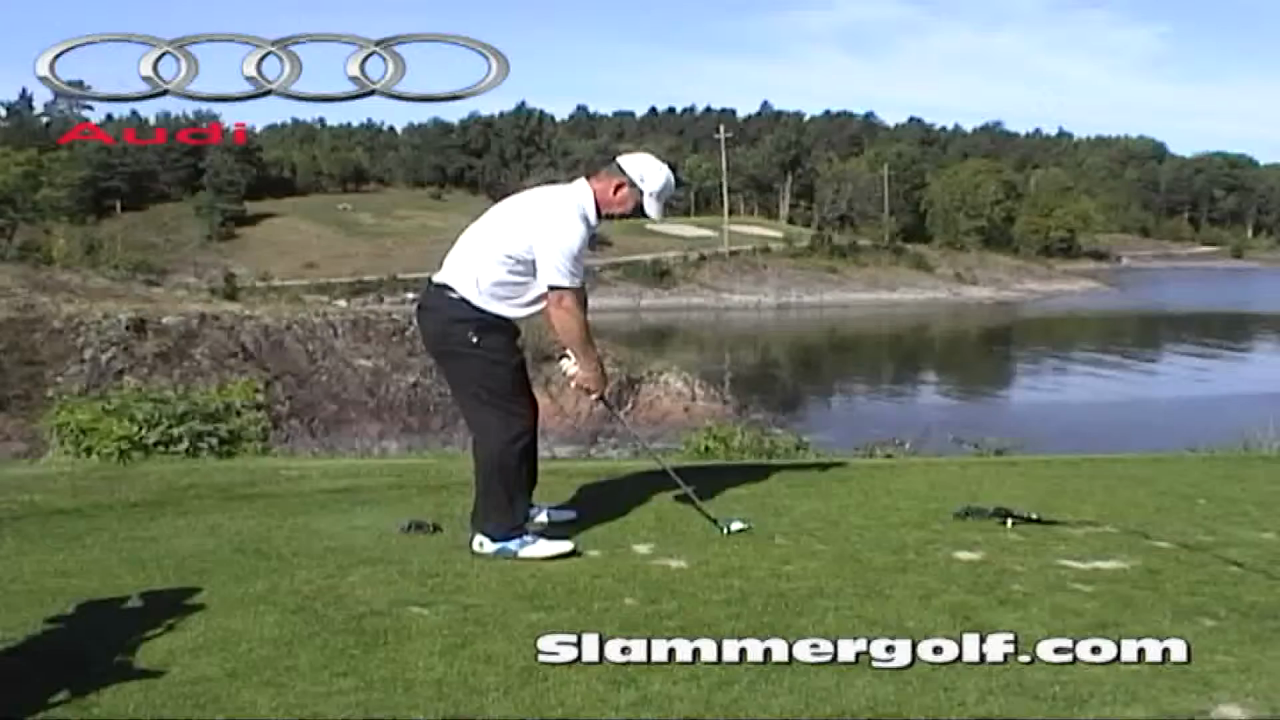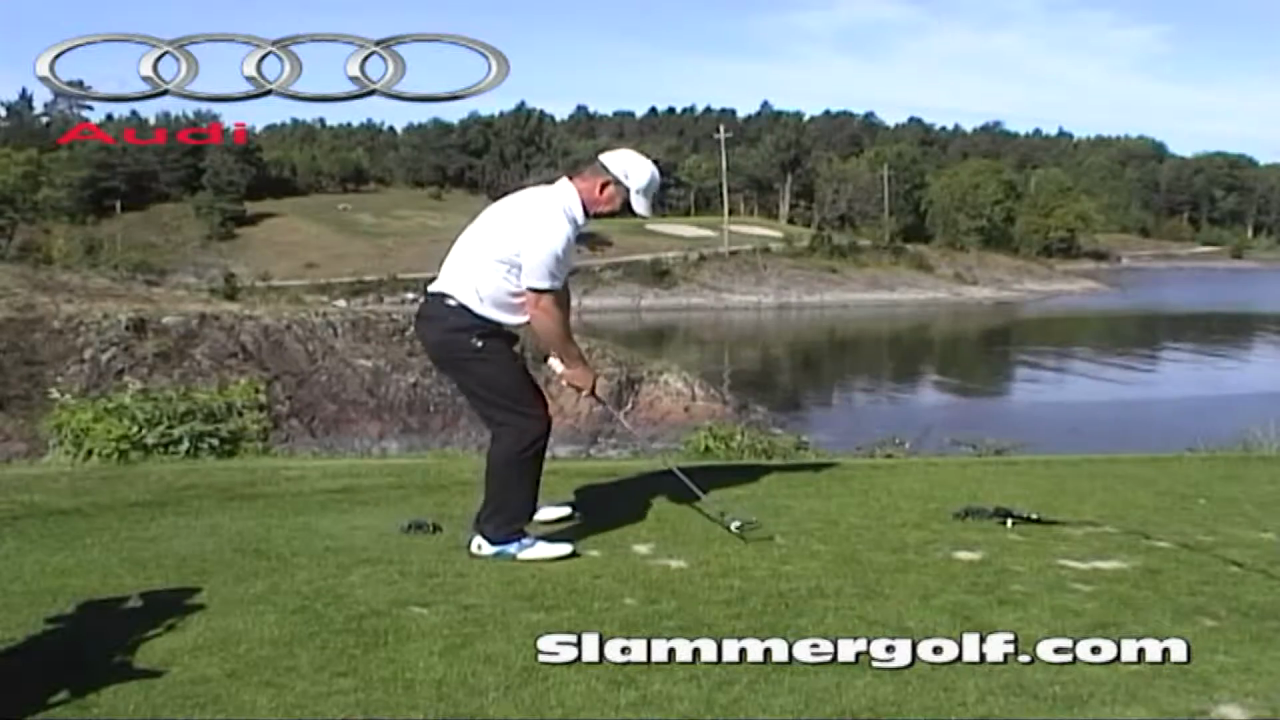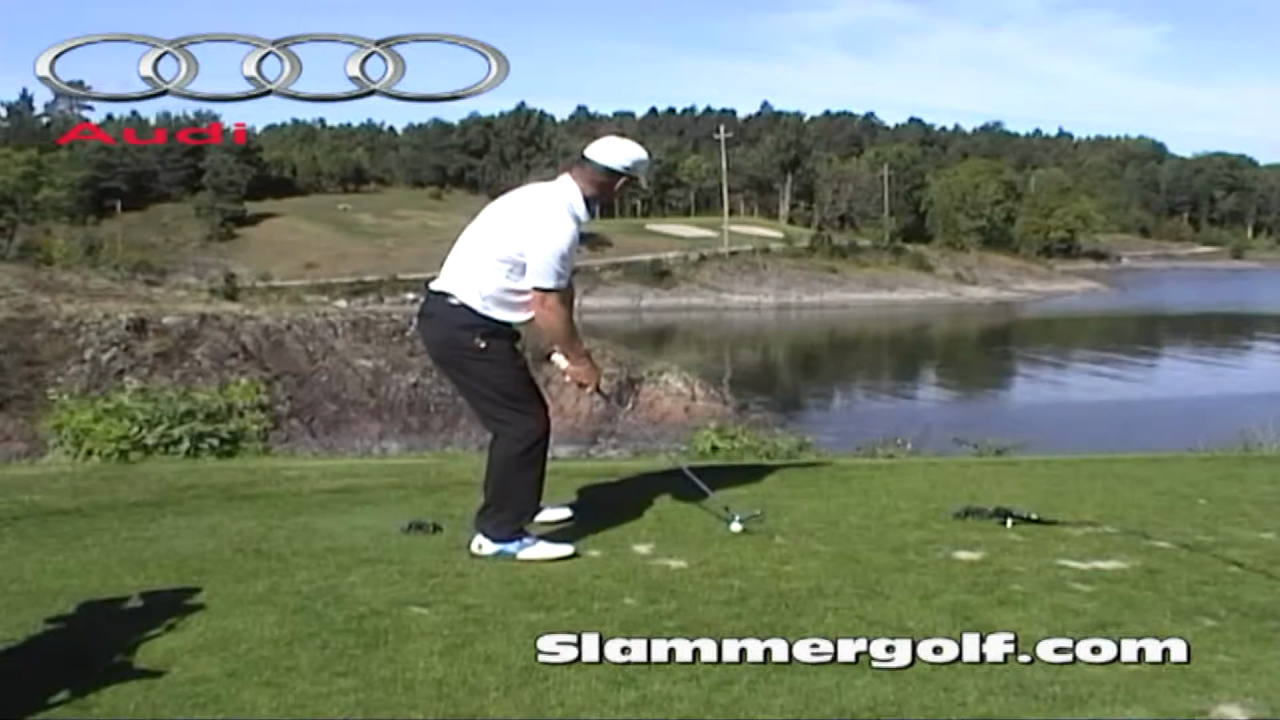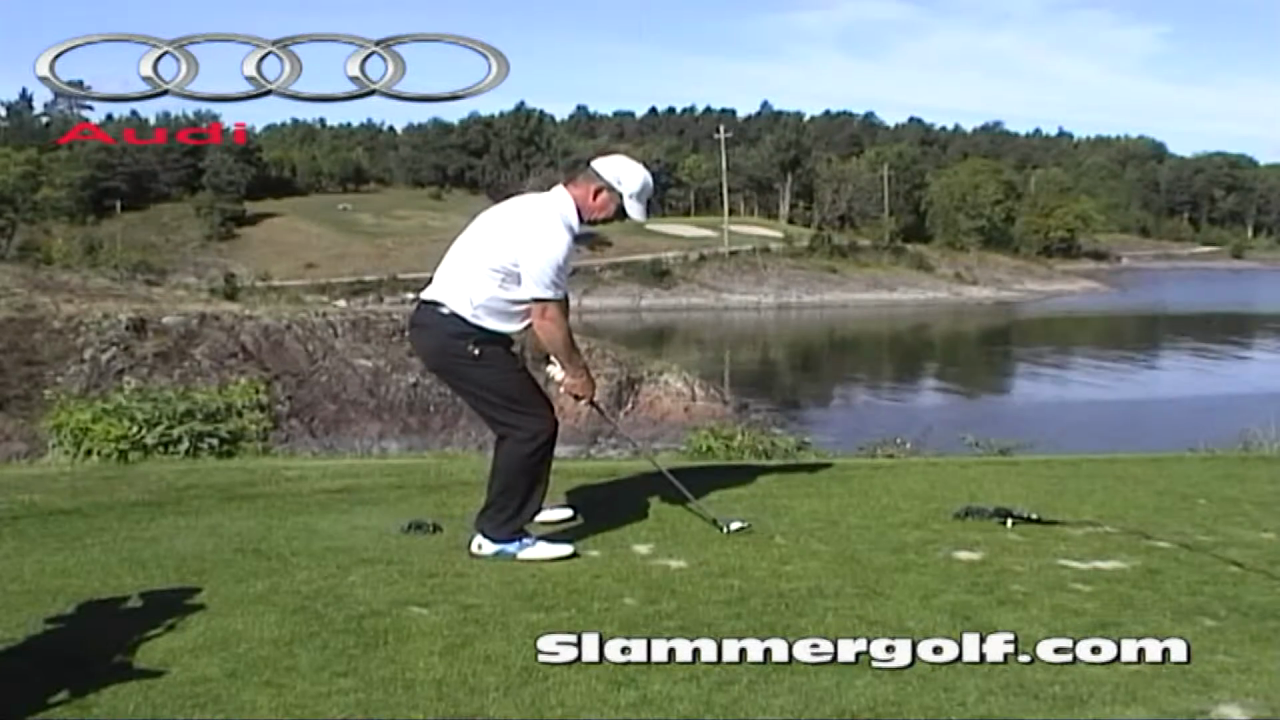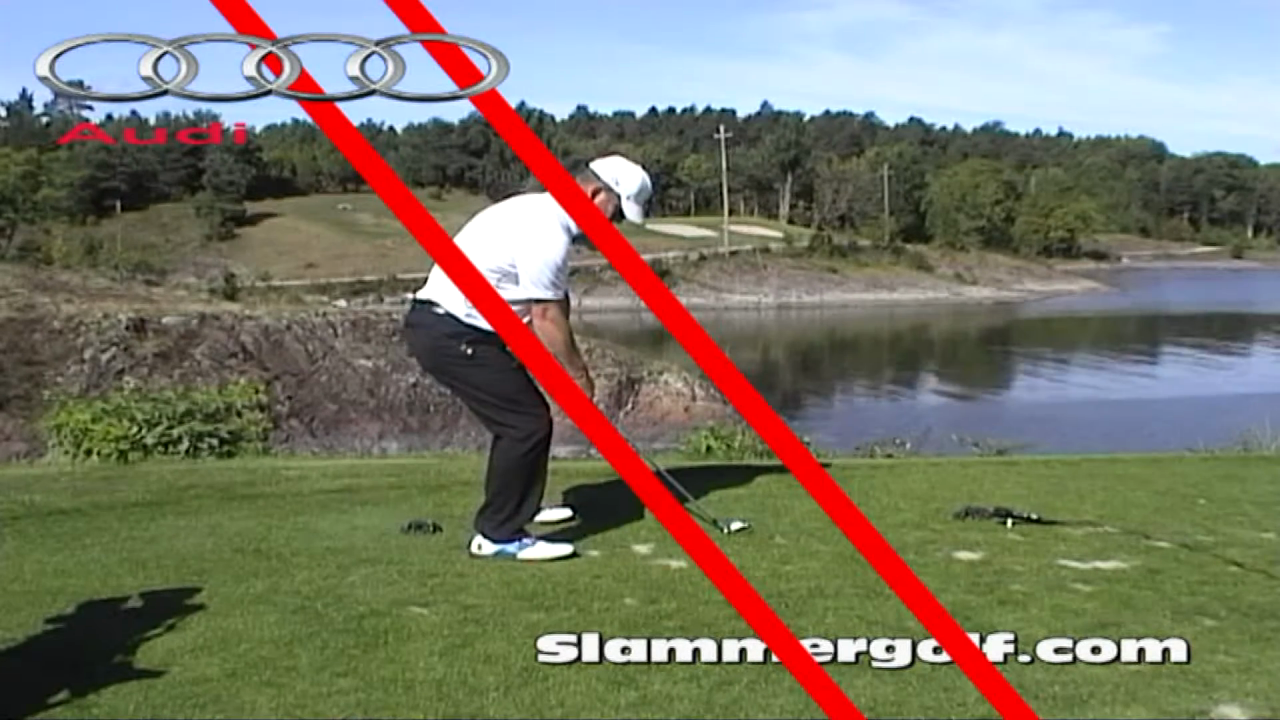
dt=1s
person 1, frame 1
left shoulder: (566, 204)
right shoulder: (567, 220)
left elbow: (572, 294)
right elbow: (562, 304)
left wrist: (579, 356)
right wrist: (590, 364)
left hip: (469, 312)
right hip: (458, 317)
left knee: (519, 411)
right knee: (504, 422)
left ankle: (515, 506)
right ankle: (497, 531)
person 1, frame 2
left shoulder: (554, 207)
right shoulder: (551, 221)
left elbow: (555, 293)
right elbow: (542, 307)
left wrist: (568, 355)
right wrist: (575, 363)
left hip: (466, 320)
right hip: (459, 324)
left knee: (523, 414)
right knee: (525, 422)
left ankle: (514, 504)
right ankle: (498, 534)
person 1, frame 3
left shoulder: (551, 201)
right shoulder: (556, 221)
left elbow: (559, 290)
right elbow: (546, 305)
left wrist: (571, 351)
right wrist: (581, 359)
left hip: (462, 318)
right hip: (462, 325)
left knee: (525, 415)
right knee: (523, 423)
left ankle: (516, 504)
right ankle: (499, 534)
person 1, frame 4
left shoulder: (544, 211)
right shoulder: (550, 232)
left elbow: (553, 304)
right elbow: (546, 317)
left wrist: (569, 363)
right wrist: (578, 371)
left hip: (454, 325)
right hip: (455, 332)
left knee: (526, 415)
right knee: (532, 423)
left ankle: (520, 504)
right ankle: (498, 533)
person 1, frame 5
left shoulder: (545, 215)
right shoulder: (546, 233)
left elbow: (554, 305)
right elbow: (547, 319)
left wrist: (570, 367)
right wrist: (578, 375)
left hip: (452, 326)
right hip: (449, 332)
left knee: (523, 415)
right knee: (527, 423)
left ankle: (518, 505)
right ankle: (498, 534)
